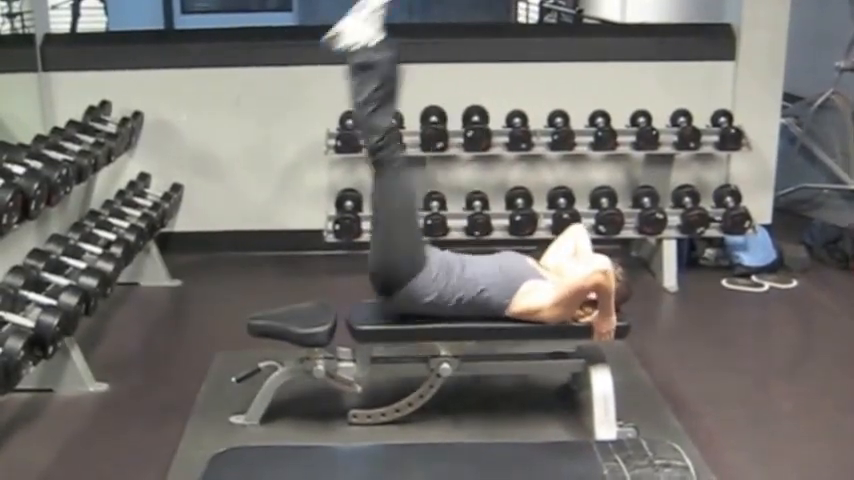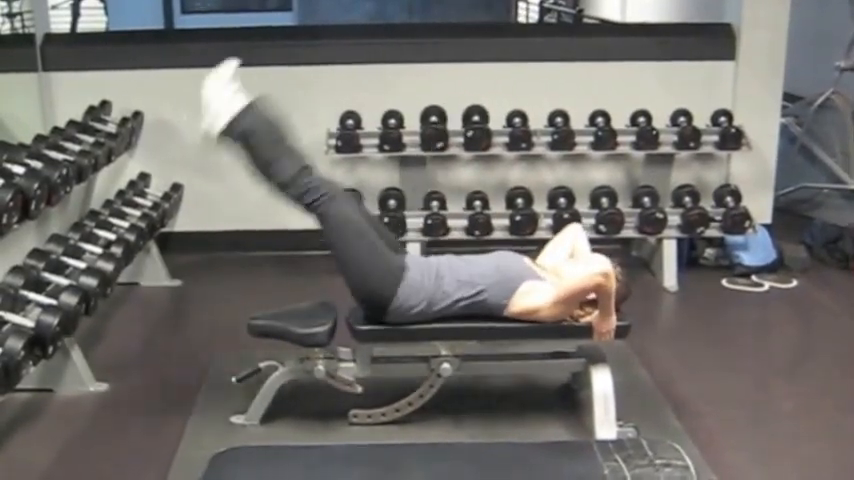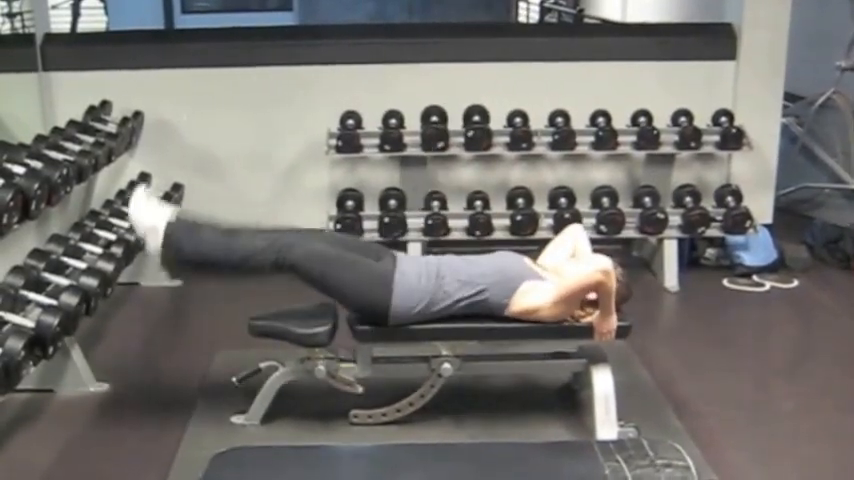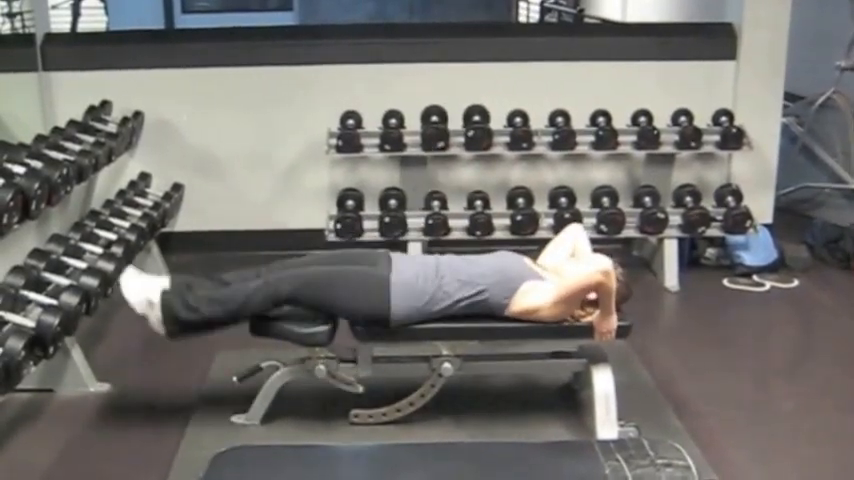
dt=0.2s
person 1, frame 1
left shoulder: (552, 304)
right shoulder: (555, 275)
left elbow: (599, 271)
right elbow: (578, 230)
left hip: (416, 281)
right hip: (429, 274)
left knee: (389, 156)
left ankle: (365, 48)
person 1, frame 2
left shoulder: (546, 303)
right shoulder: (545, 272)
left elbow: (599, 276)
right elbow: (574, 232)
left wrist: (607, 322)
left hip: (404, 293)
right hip: (412, 276)
left knee: (326, 199)
right knee: (336, 203)
left ankle: (233, 118)
right ankle: (237, 117)
person 1, frame 3
left shoulder: (548, 305)
right shoulder: (546, 276)
left elbow: (601, 269)
right elbow: (575, 231)
left wrist: (604, 319)
right wrist: (584, 250)
left hip: (401, 294)
right hip: (408, 270)
left knee: (288, 251)
right knee: (306, 241)
left ankle: (171, 239)
right ankle: (174, 235)
person 1, frame 4
left shoulder: (548, 303)
right shoulder: (546, 274)
left elbow: (602, 269)
right elbow: (574, 230)
left wrist: (608, 317)
right wrist: (588, 259)
left hip: (401, 297)
right hip: (406, 270)
left knee: (284, 285)
right knee: (294, 268)
left ankle: (171, 310)
right ankle: (177, 305)
